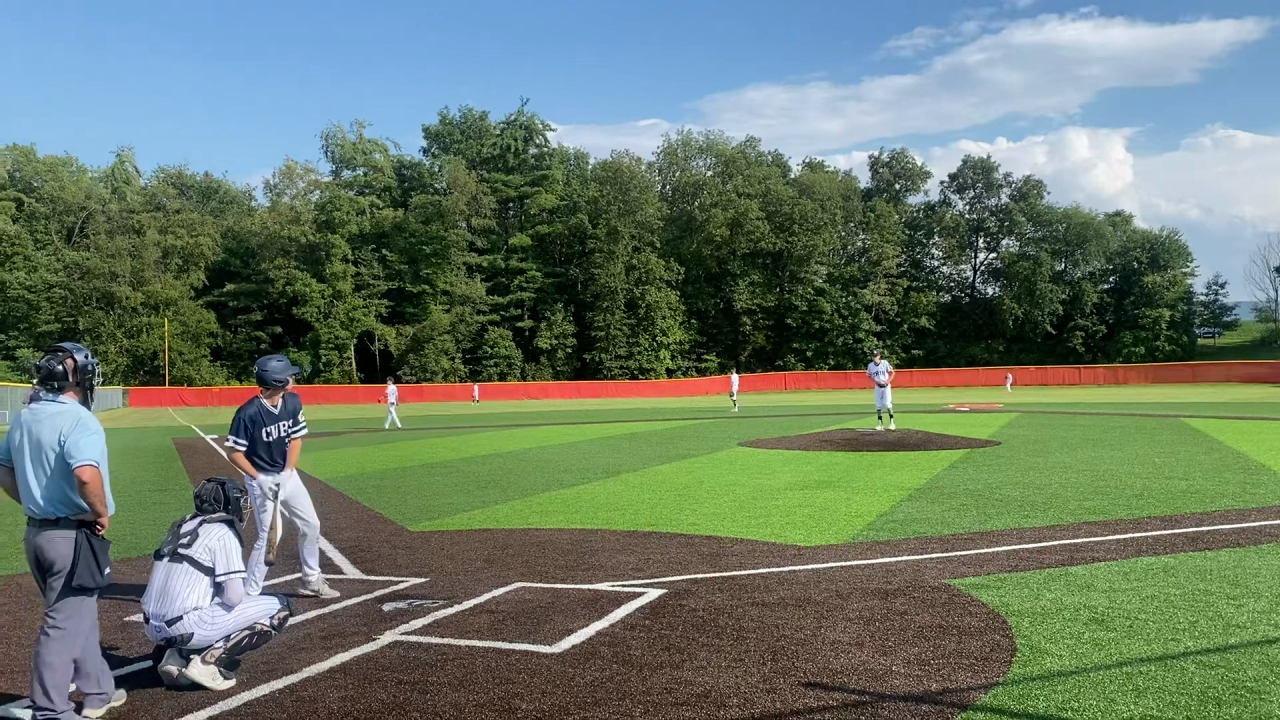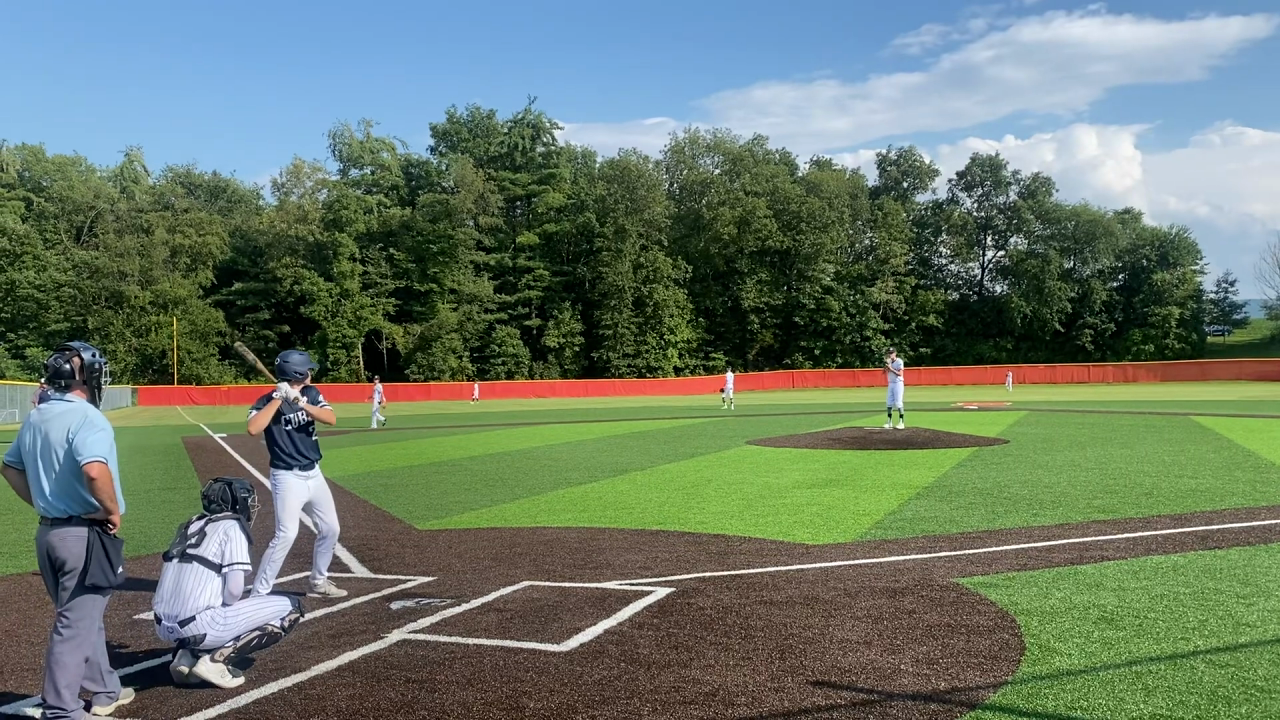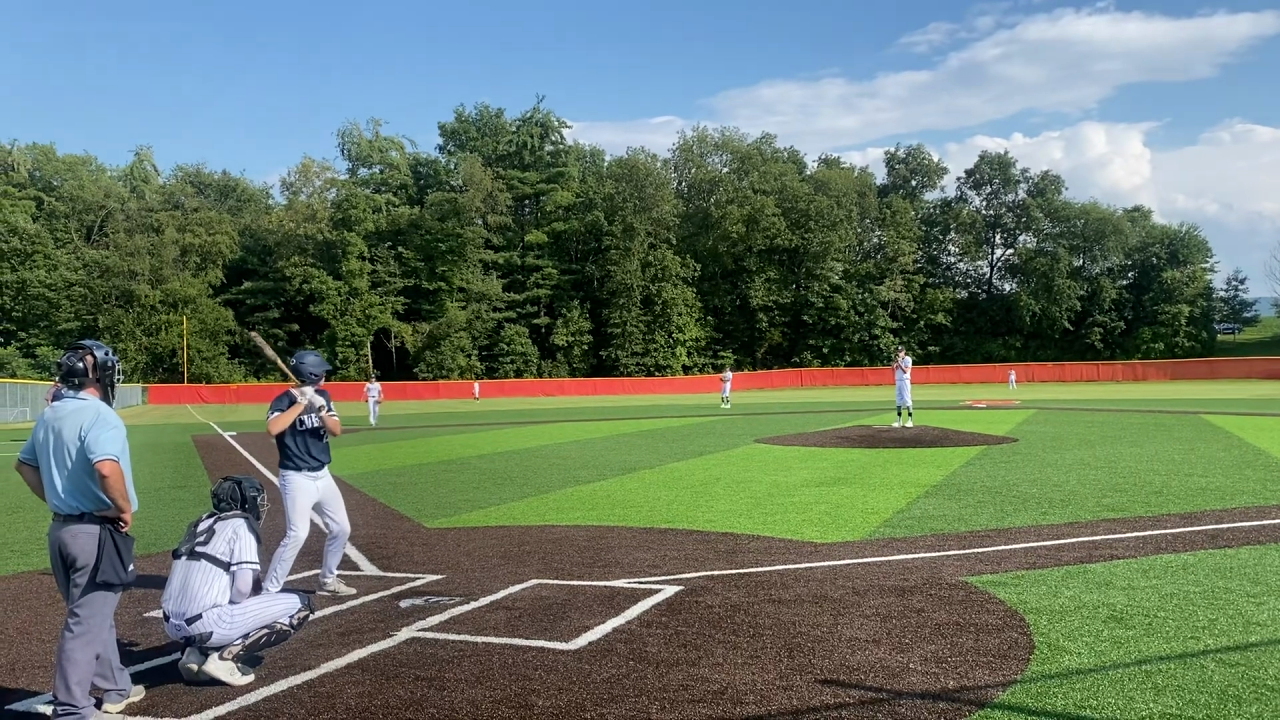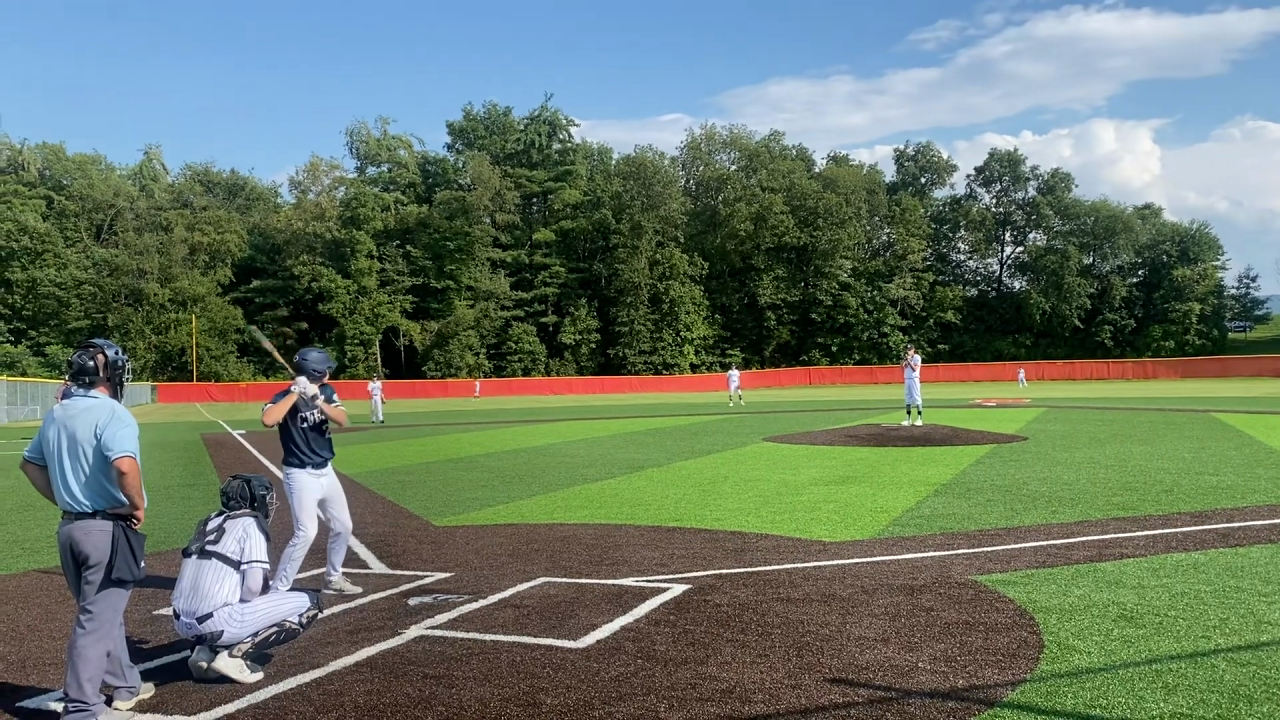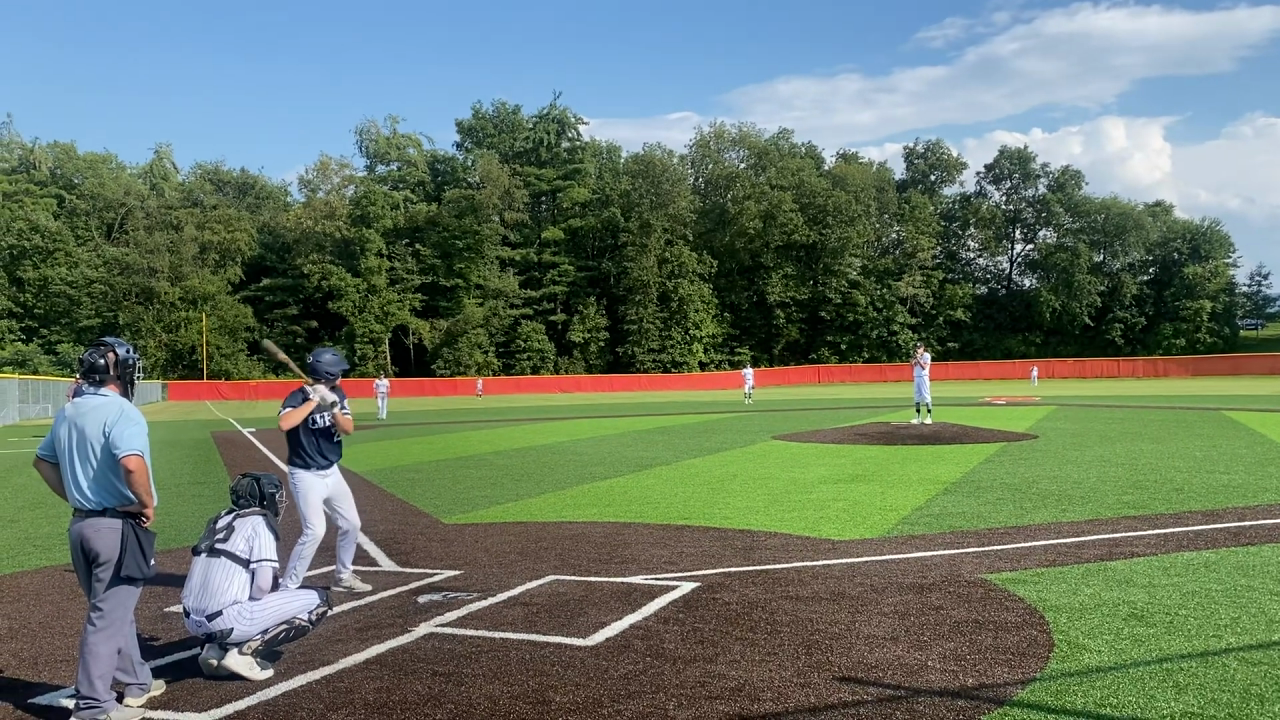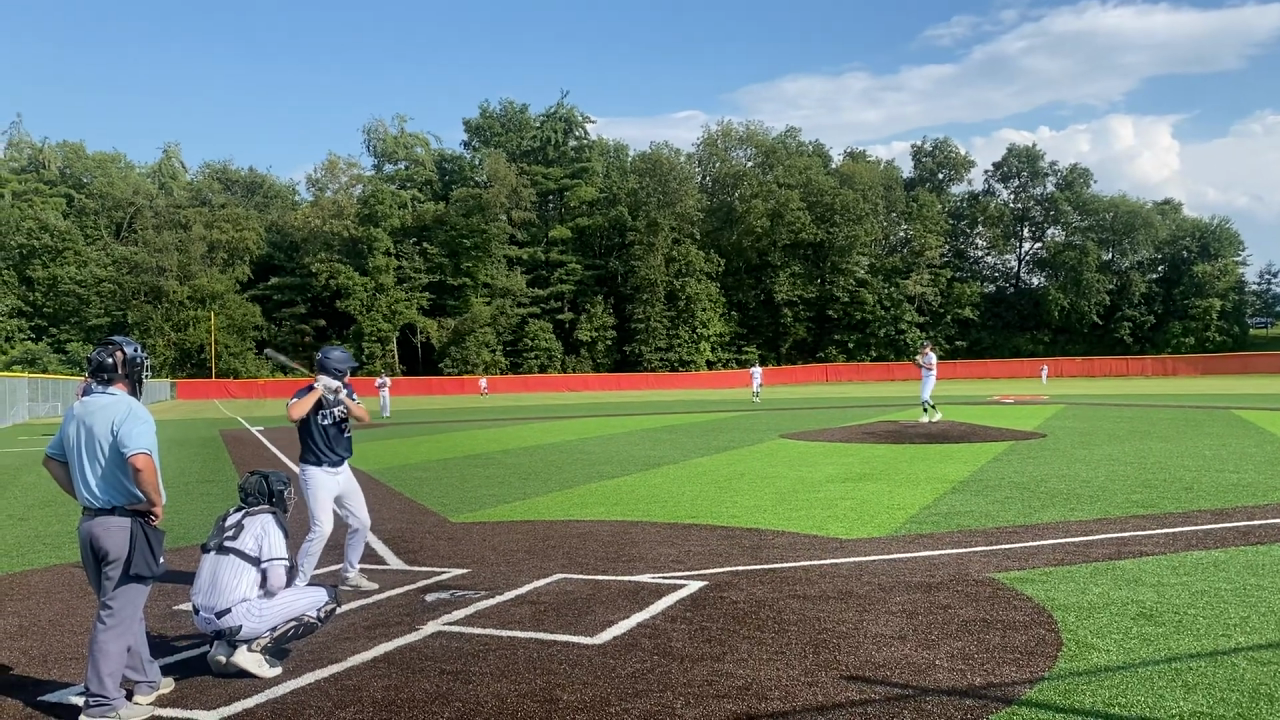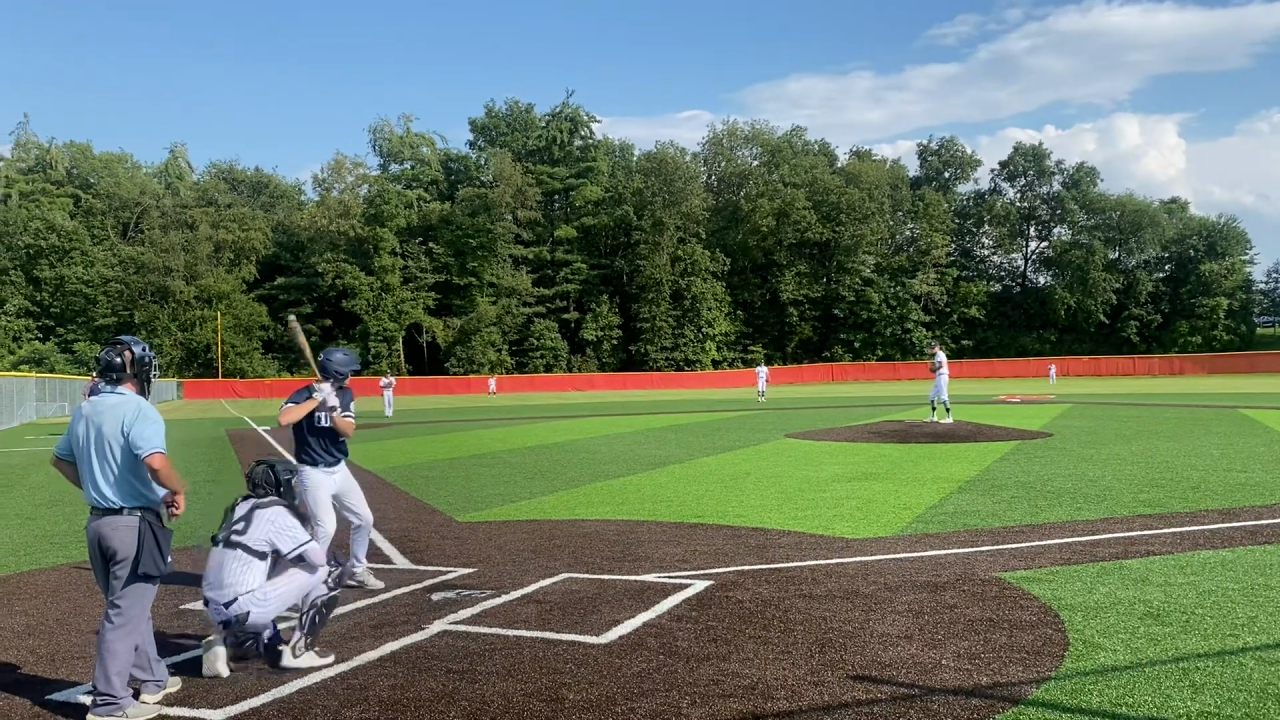
dt=0.7s
person 1, frame 1
right shoulder: (79, 420)
right elbow: (86, 474)
right wrist: (102, 513)
left hip: (37, 532)
right hip: (73, 535)
left knee: (78, 615)
right knee: (63, 625)
person 1, frame 2
left shoulder: (35, 418)
right shoulder: (86, 417)
right elbow: (95, 471)
right wrist: (113, 511)
left hip: (48, 531)
right hip: (84, 534)
left knee: (84, 617)
right knee: (75, 624)
person 1, frame 3
left shoulder: (49, 416)
right shoulder: (99, 415)
left elbow: (25, 465)
right elbow: (106, 468)
right wrist: (124, 509)
left hip: (61, 528)
right hip: (96, 532)
left knee: (95, 613)
right knee: (86, 621)
left ankle: (115, 688)
person 1, frame 4
left shoulder: (55, 415)
right shoulder: (112, 413)
left elbow: (30, 463)
right elbow: (124, 465)
left wrist: (63, 500)
right wrist: (138, 506)
left hip: (70, 527)
right hip: (108, 529)
left knee: (103, 611)
right knee: (98, 618)
left ankle: (125, 685)
person 1, frame 5
left shoulder: (67, 412)
right shoulder: (122, 411)
left elbow: (43, 460)
right elbow: (132, 464)
right wrist: (147, 503)
left hip: (81, 524)
right hip: (117, 526)
left knee: (114, 608)
right knee: (108, 615)
left ankle: (136, 682)
person 1, frame 6
left shoulder: (76, 411)
right shoulder: (129, 410)
left elbow: (52, 460)
right elbow: (140, 462)
right wrist: (155, 502)
left hip: (90, 522)
right hip: (126, 525)
left knee: (124, 606)
right knee: (118, 613)
left ankle: (145, 680)
person 1, frame 7
left shoulder: (84, 411)
right shoulder: (139, 410)
left elbow: (61, 460)
right elbow: (155, 461)
right wrist: (178, 490)
left hip: (98, 521)
right hip: (134, 524)
left knee: (130, 606)
right knee: (125, 613)
left ankle: (152, 680)
person 2, frame 1
left shoulder: (293, 401)
right shoulder: (248, 412)
left elbow: (297, 439)
right elbow: (234, 452)
left wrist: (287, 472)
right wrist: (258, 478)
left hip: (288, 475)
right hip: (262, 480)
left knee: (311, 525)
right knee: (268, 536)
left ankle: (311, 580)
right ankle: (249, 596)
person 2, frame 2
left shoulder: (311, 393)
right shoulder: (268, 400)
left elbow: (331, 419)
right elbow: (253, 429)
left wrist: (300, 401)
right wrist: (277, 399)
left hip: (314, 475)
right hip: (287, 478)
left knee: (330, 529)
right knee: (286, 535)
left ankle: (318, 583)
right ankle: (258, 594)
person 2, frame 3
left shoulder: (322, 396)
right shoulder: (284, 401)
left elbow: (336, 430)
right elbow: (272, 429)
left wrist: (321, 409)
right wrist: (301, 402)
left hip: (323, 475)
right hip: (296, 479)
left knee: (341, 529)
right knee: (297, 534)
left ankle: (328, 581)
right ankle: (268, 592)
person 2, frame 4
left shoulder: (326, 391)
right shoulder: (285, 396)
left elbow: (342, 420)
right elbow: (267, 420)
left wrist: (317, 400)
right wrist: (295, 392)
left hip: (326, 472)
right hip: (300, 476)
left knee: (343, 527)
right knee: (306, 533)
left ankle: (333, 579)
right ankle: (277, 590)
person 2, frame 5
left shoulder: (337, 394)
right shoulder: (297, 397)
left elbow: (348, 429)
right elbow: (284, 424)
left wrist: (333, 407)
right wrist: (314, 399)
left hip: (331, 472)
right hip: (305, 476)
left knee: (351, 524)
right knee: (314, 532)
left ankle: (343, 577)
right ankle: (287, 589)
person 2, frame 6
left shoulder: (346, 390)
right shoulder: (307, 393)
left elbow: (364, 417)
right elbow: (293, 414)
left wrist: (341, 395)
right wrist: (319, 388)
left hip: (343, 470)
right hip: (317, 473)
left knee: (361, 522)
right knee: (322, 529)
left ankle: (350, 575)
right ankle: (297, 586)
person 2, frame 7
left shoulder: (345, 394)
right shoulder: (304, 394)
left elbow: (348, 432)
right elbow: (283, 419)
left wrist: (334, 411)
right wrist: (317, 398)
left hip: (339, 469)
right hip: (313, 473)
left knee: (363, 518)
right knee: (325, 528)
left ankle: (358, 571)
person 3, frame 1
left shoulder: (183, 525)
right shoulder: (225, 531)
right elbow: (233, 597)
right wrist: (224, 595)
left hip: (153, 627)
right hip: (186, 626)
right knee: (279, 607)
left ankle: (177, 657)
right ankle: (207, 662)
person 3, frame 2
left shoulder: (190, 526)
right shoulder: (232, 526)
right elbow: (234, 589)
right wrist: (224, 615)
left hip: (163, 627)
right hip: (198, 626)
right knee: (290, 608)
left ankle: (188, 656)
right ankle: (217, 660)
person 3, frame 3
left shoulder: (200, 524)
right shoulder: (242, 525)
right elbow: (242, 588)
left hip: (172, 625)
right hip: (206, 623)
right knee: (300, 605)
left ankle: (197, 653)
right ankle: (226, 657)
person 3, frame 4
left shoulder: (209, 522)
right shoulder: (250, 524)
right elbow: (253, 587)
right wrist: (241, 616)
left hip: (182, 623)
right hip: (216, 622)
right knee: (309, 603)
left ankle: (206, 650)
right ankle: (235, 655)
person 3, frame 5
left shoulder: (219, 520)
right shoulder: (259, 522)
right elbow: (263, 585)
right wrist: (253, 611)
left hip: (192, 620)
right hip: (226, 620)
right knee: (319, 600)
left ankle: (216, 648)
right ankle: (245, 652)
person 3, frame 6
left shoulder: (229, 518)
right shoulder: (269, 520)
right elbow: (276, 583)
left hip: (202, 618)
right hip: (234, 618)
right knee: (327, 598)
left ankle: (224, 647)
right ankle: (254, 650)
person 3, frame 7
left shoulder: (241, 507)
right shoulder: (277, 512)
right elbow: (318, 557)
left hip: (216, 609)
right hip: (242, 607)
left knee: (269, 641)
right knee: (330, 570)
left ankle: (223, 642)
right ankle: (299, 650)
